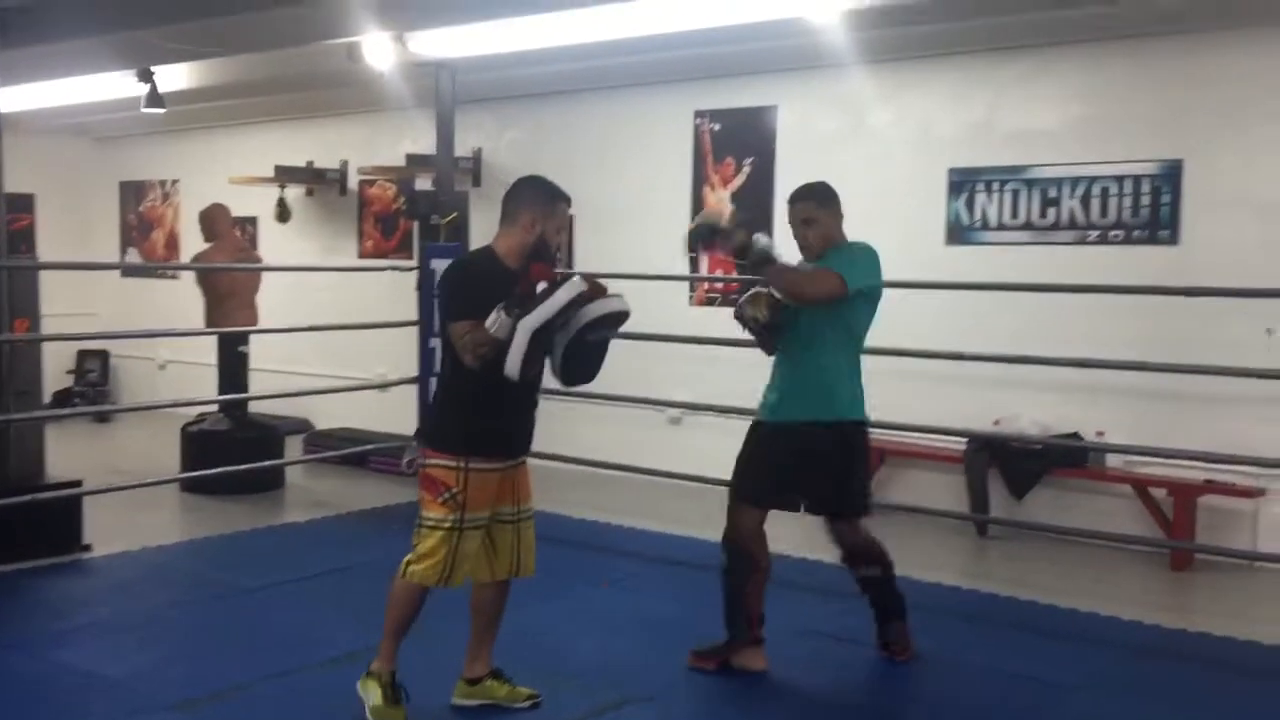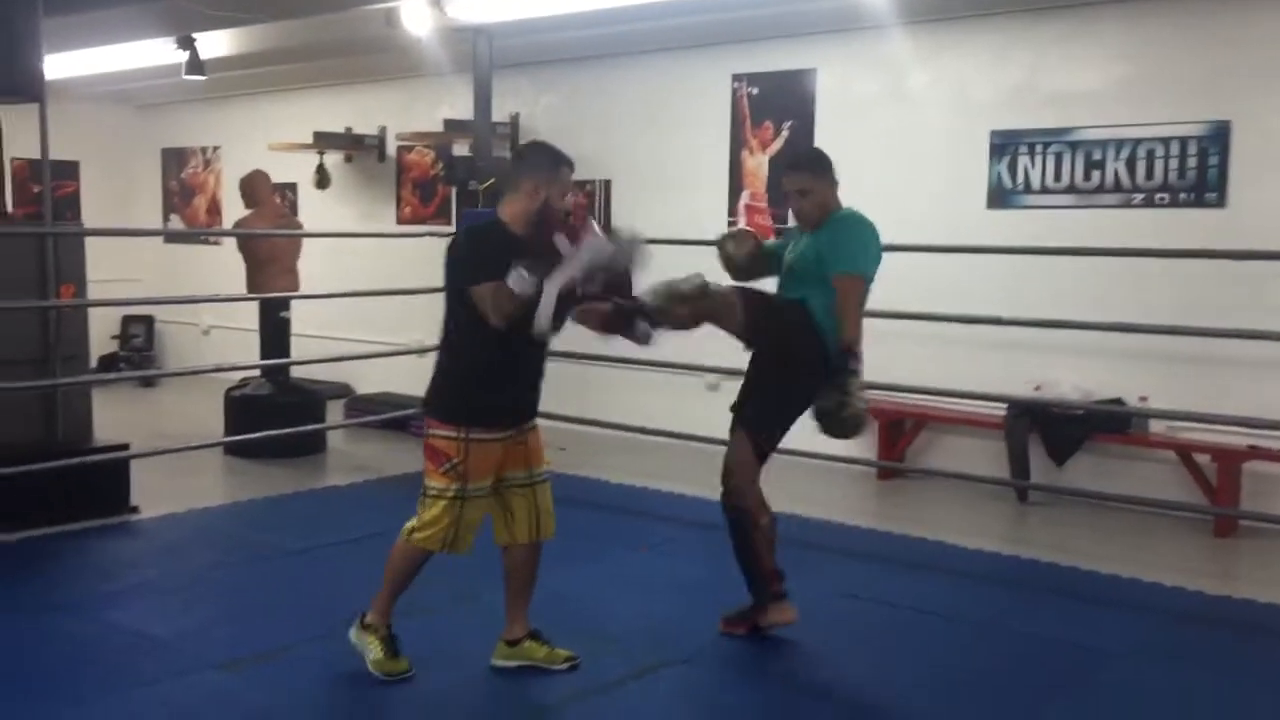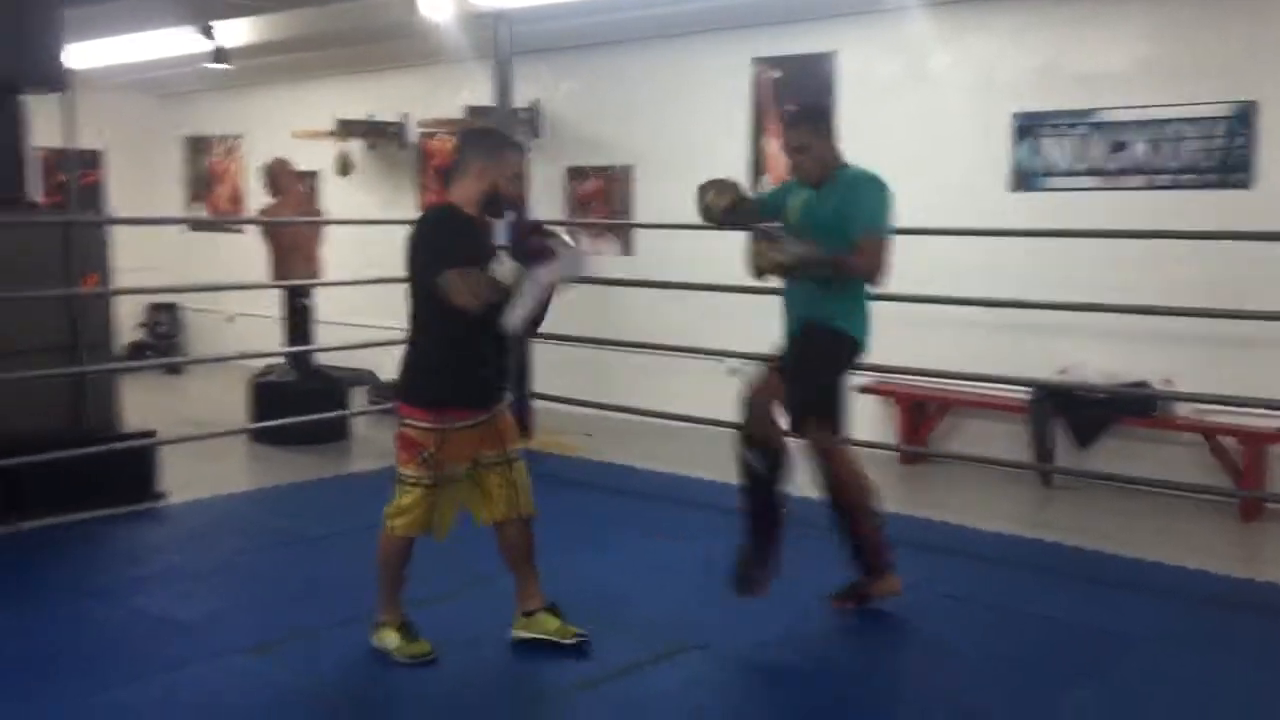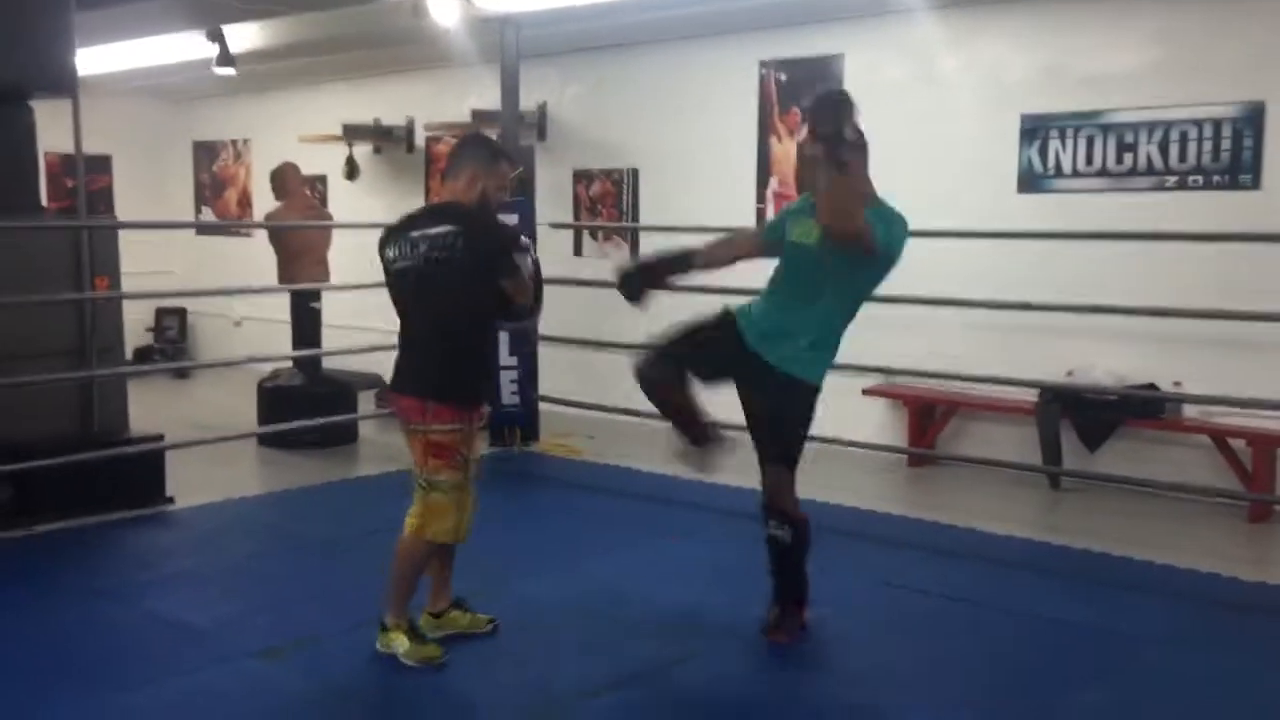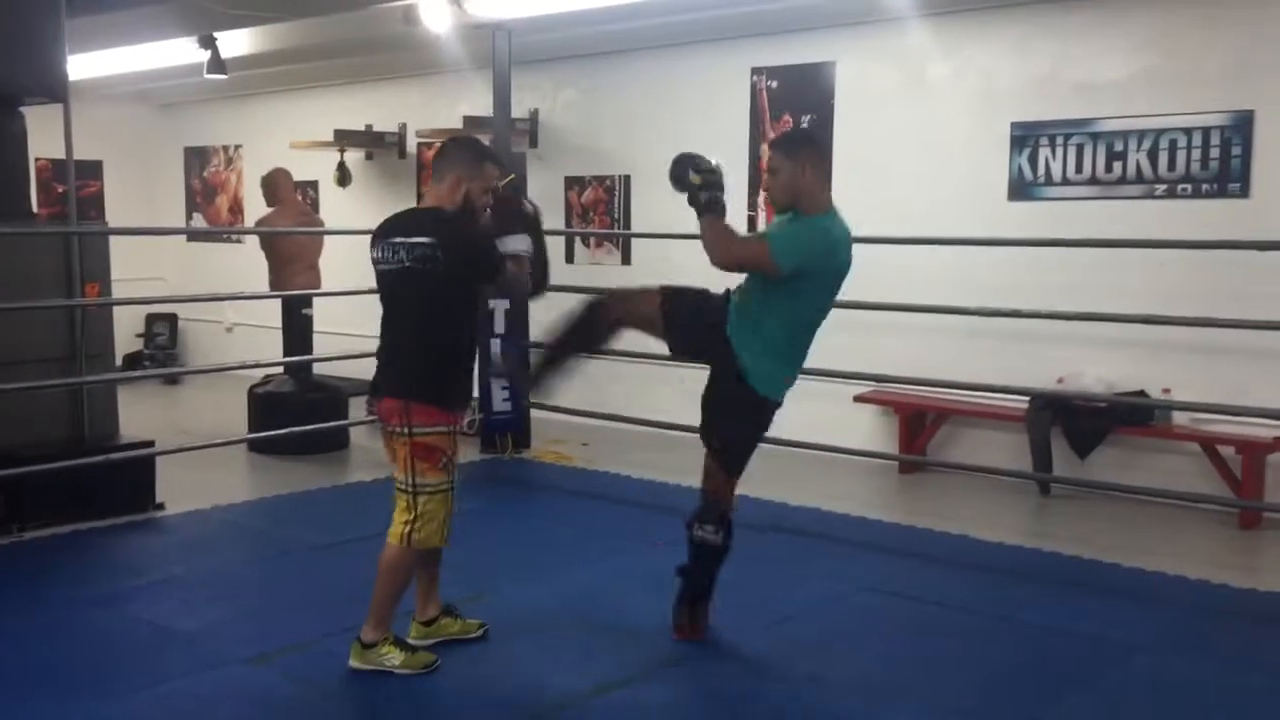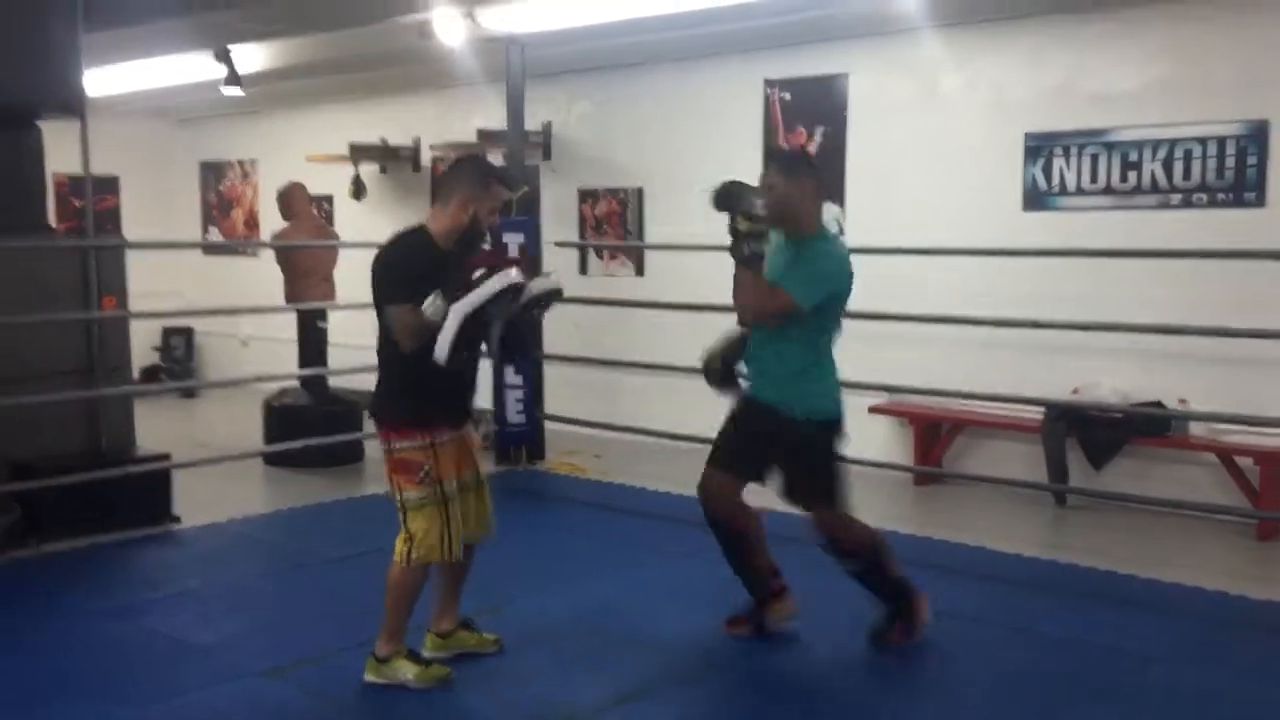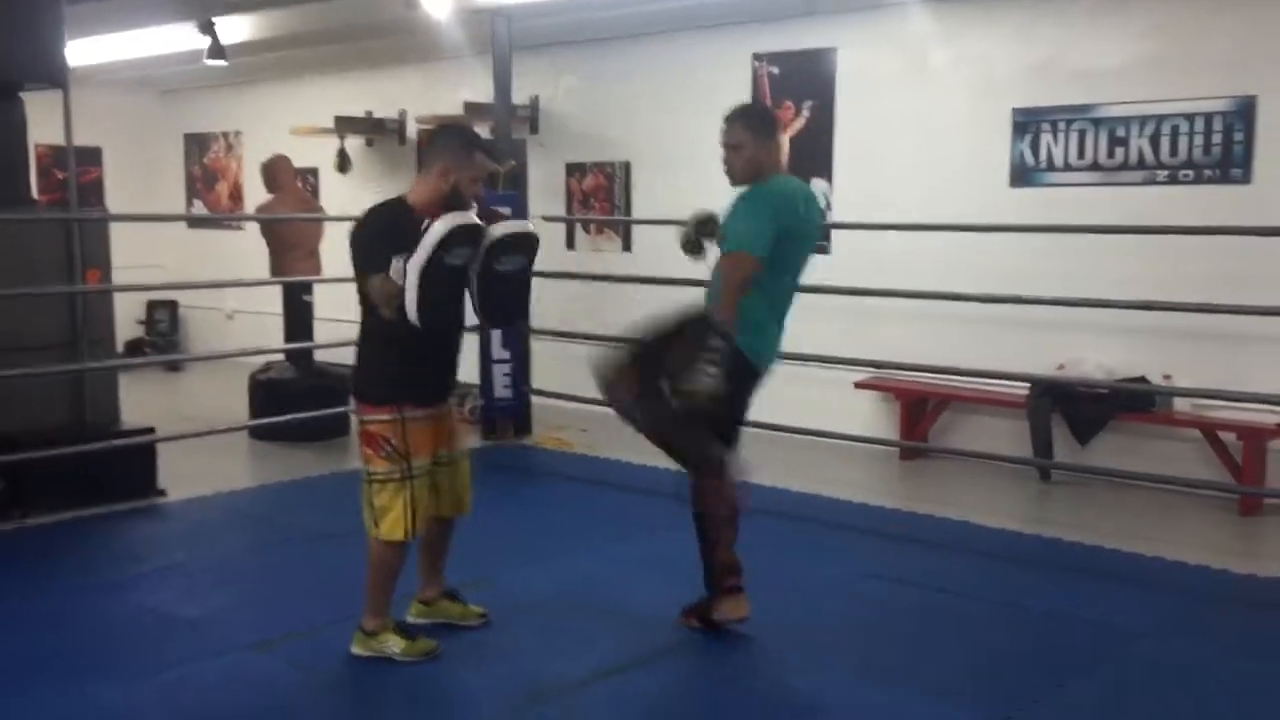
dt=0.3s
person 1, frame 1
left shoulder: (534, 281)
right shoulder: (467, 275)
right elbow: (473, 352)
right wrist: (520, 305)
left hip: (509, 447)
right hip: (458, 447)
left knee: (501, 564)
right knee: (430, 561)
left ankle: (477, 676)
right ankle: (380, 671)
person 1, frame 2
left shoulder: (540, 247)
right shoulder: (475, 243)
left elbow: (566, 309)
right elbow: (499, 311)
left wrist: (593, 264)
right wrist: (542, 263)
left hip: (517, 416)
right hip: (464, 417)
left knee: (528, 527)
right knee: (431, 528)
left ankle: (516, 637)
right ankle: (374, 623)
person 1, frame 3
left shoulder: (474, 230)
right shoulder: (441, 229)
left elbow: (498, 307)
right elbow: (471, 298)
right wrist: (514, 258)
left hip: (484, 397)
right hip: (434, 401)
left knee: (512, 503)
right knee: (409, 513)
left ankle: (532, 610)
right ankle: (388, 622)
person 1, frame 4
left shoulder: (399, 235)
right shoulder: (478, 230)
right elbow: (521, 300)
right wrist: (519, 253)
left hip: (424, 384)
right hip: (442, 395)
left knee: (449, 504)
right knee: (434, 513)
left ankle: (440, 608)
right ankle: (395, 624)
person 1, frame 5
left shoulder: (395, 230)
right shoulder: (456, 233)
right elbow: (520, 283)
right wrist: (513, 242)
left hip: (403, 388)
right hip: (424, 397)
left knee: (430, 510)
right knee: (416, 518)
left ankle: (429, 614)
right ankle: (371, 639)
person 1, frame 6
left shoulder: (452, 256)
right shoulder: (403, 256)
left elbow: (466, 329)
right elbow: (409, 335)
right wrist: (455, 294)
left hip: (452, 416)
right hip: (413, 421)
left knee: (466, 525)
right knee: (422, 537)
left ankle: (446, 628)
right ankle: (386, 654)
person 1, frame 7
right shoulder: (381, 226)
left elbow: (450, 301)
right elbow: (389, 304)
right wrist: (424, 247)
left hip: (437, 390)
right hip: (389, 397)
left knee: (445, 500)
right knee: (398, 515)
left ankle: (434, 596)
right ankle: (373, 628)
person 2, frame 1
left shoulder: (859, 258)
right shoulder: (798, 270)
left elbow: (805, 287)
right elbow: (772, 336)
left wrist: (749, 252)
right wrist: (756, 313)
left hip: (831, 416)
right hip: (778, 414)
left knee: (847, 531)
right knee: (743, 521)
left ankle: (892, 619)
right ankle: (744, 642)
person 2, frame 2
left shoulder: (853, 232)
right shoulder: (798, 236)
left elbow: (849, 308)
right elbow: (751, 269)
left wrist: (847, 379)
right wrist: (738, 250)
left hip: (809, 344)
right hip: (782, 354)
left knee: (702, 297)
right knee: (738, 474)
right ankle: (770, 600)
person 2, frame 3
left shoulder: (863, 188)
right shoulder: (796, 192)
left elbow: (869, 268)
right elbow: (745, 212)
left wrist: (807, 258)
right wrist: (725, 198)
left hip: (832, 328)
right hip: (808, 328)
left knee: (757, 399)
right knee: (826, 445)
left ankle: (764, 538)
right ankle: (877, 571)
person 2, frame 4
left shoulder: (887, 226)
right shoulder: (803, 210)
left elbow: (841, 225)
right elbow: (742, 245)
left wrist: (839, 147)
right wrist: (670, 263)
left hip: (794, 365)
right hip: (748, 329)
left knee: (776, 484)
right knee: (654, 371)
left ankle: (791, 604)
right ankle: (700, 437)
person 2, frame 5
left shoulder: (822, 240)
right shoulder: (795, 224)
left elbow: (730, 257)
left wrist: (707, 198)
left hip: (757, 373)
right hip: (727, 324)
left knee: (717, 488)
right knee: (614, 306)
left ankle: (692, 604)
right ankle: (544, 367)
person 2, frame 6
left shoulder: (827, 259)
right shoulder: (782, 245)
left elbow: (754, 310)
left wrist: (747, 246)
right wrist: (737, 345)
left hip: (806, 409)
right hip: (763, 397)
left knee: (831, 524)
right knee: (714, 494)
left ankle: (905, 603)
right ankle: (772, 598)
person 2, frame 7
left shoulder: (764, 202)
right shoulder: (798, 197)
left elbow: (733, 275)
left wrist: (708, 350)
right wrist: (723, 231)
left hip: (728, 337)
right hip: (750, 346)
left knee: (622, 383)
right knee: (709, 469)
right ankle: (724, 593)
person 3, frame 1
left shoulder: (205, 260)
right shoulder: (252, 256)
left elbow: (214, 293)
left hip: (227, 330)
right hip: (247, 326)
left knee: (231, 392)
person 3, frame 2
left shoulder: (246, 226)
right shoulder: (293, 222)
left elbow: (254, 259)
right elbow: (290, 259)
left hip: (268, 294)
right hip: (288, 290)
left knee: (272, 356)
person 3, frame 3
left shoulder: (271, 214)
right shoulder: (312, 209)
left hip: (292, 280)
right hip: (308, 277)
left knee: (297, 342)
left ankle: (299, 374)
right ankle: (303, 372)
person 3, frame 4
left shoulder: (277, 218)
right shoulder: (322, 213)
left elbow: (286, 252)
left hip: (299, 283)
right hip: (318, 279)
left knee: (304, 344)
left ankle: (307, 380)
right ankle: (311, 379)
person 3, frame 5
left shoulder: (268, 224)
right shoulder: (314, 220)
left elbow: (274, 258)
right elbow: (312, 256)
left hip: (290, 290)
right hip: (309, 286)
left knee: (295, 351)
person 3, frame 6
left shoulder: (285, 238)
right shoulder: (329, 233)
left elbow: (291, 269)
left hip: (305, 304)
right hip: (324, 299)
left knee: (311, 364)
left ankle: (314, 400)
right ankle: (319, 400)
person 3, frame 7
left shoulder: (269, 211)
right shoulder: (313, 206)
left elbow: (276, 244)
left hip: (290, 276)
right hip: (309, 273)
left knee: (297, 336)
left ankle: (299, 372)
right ankle: (303, 371)
